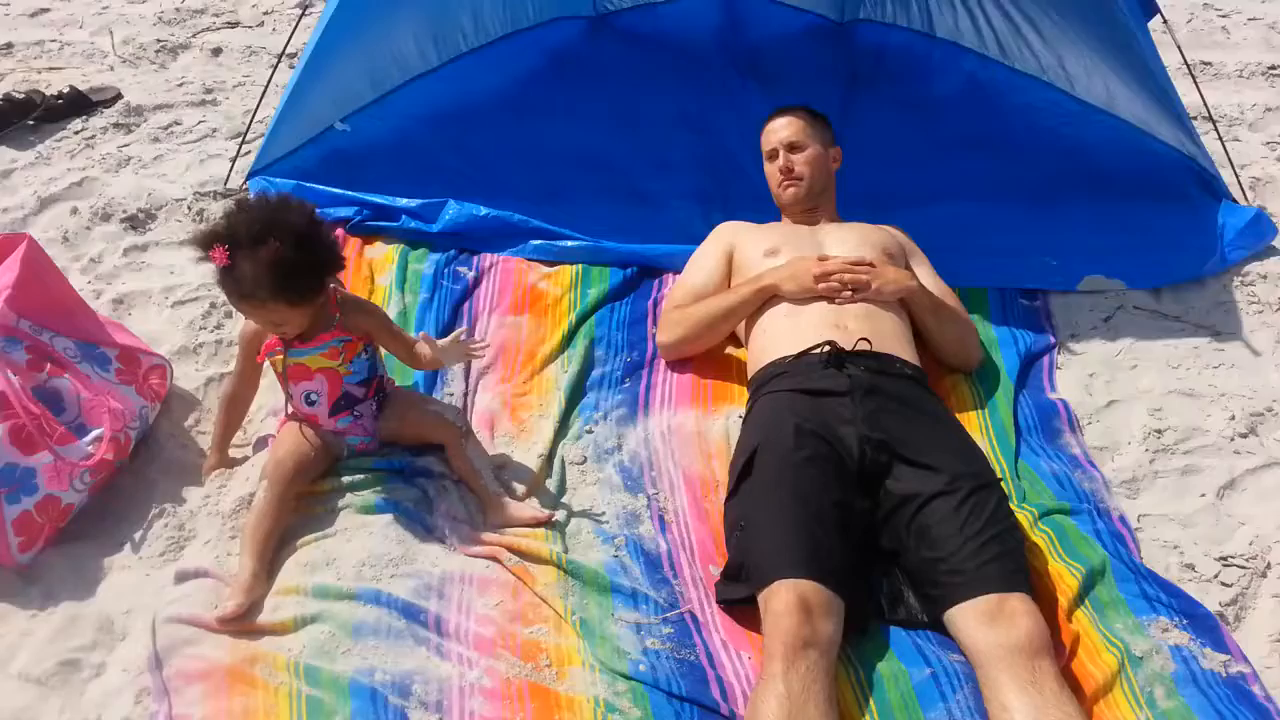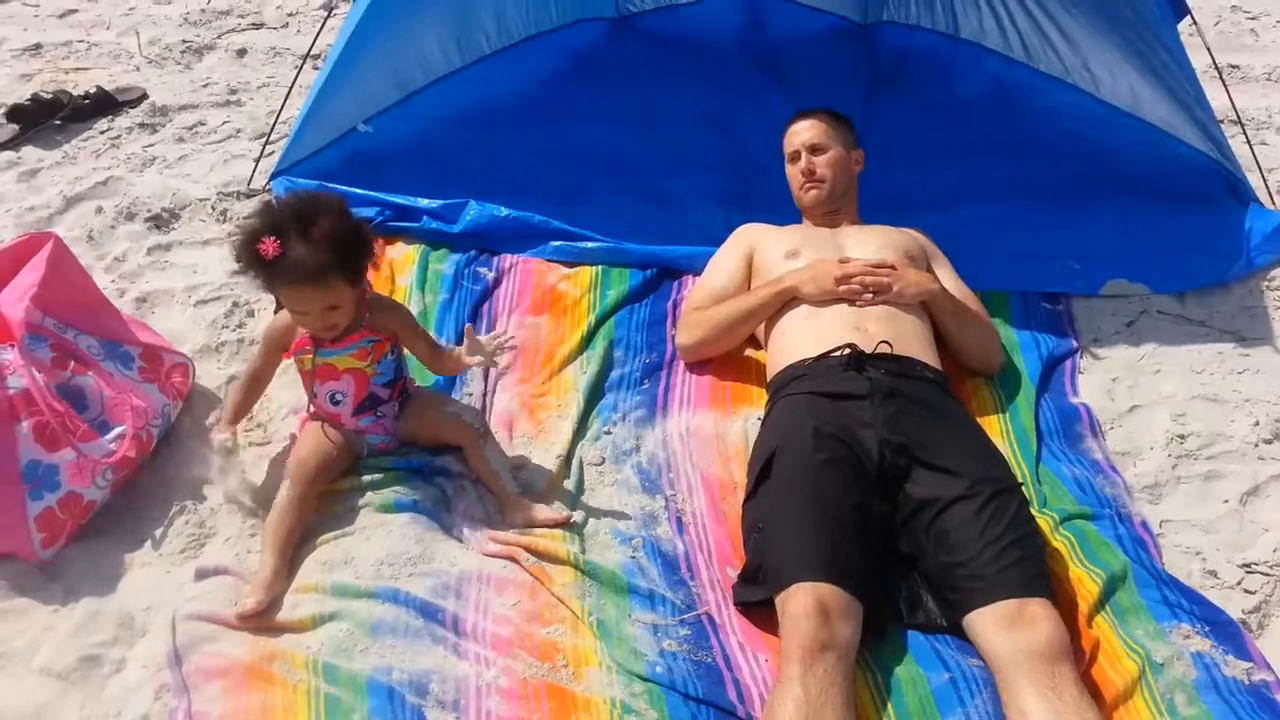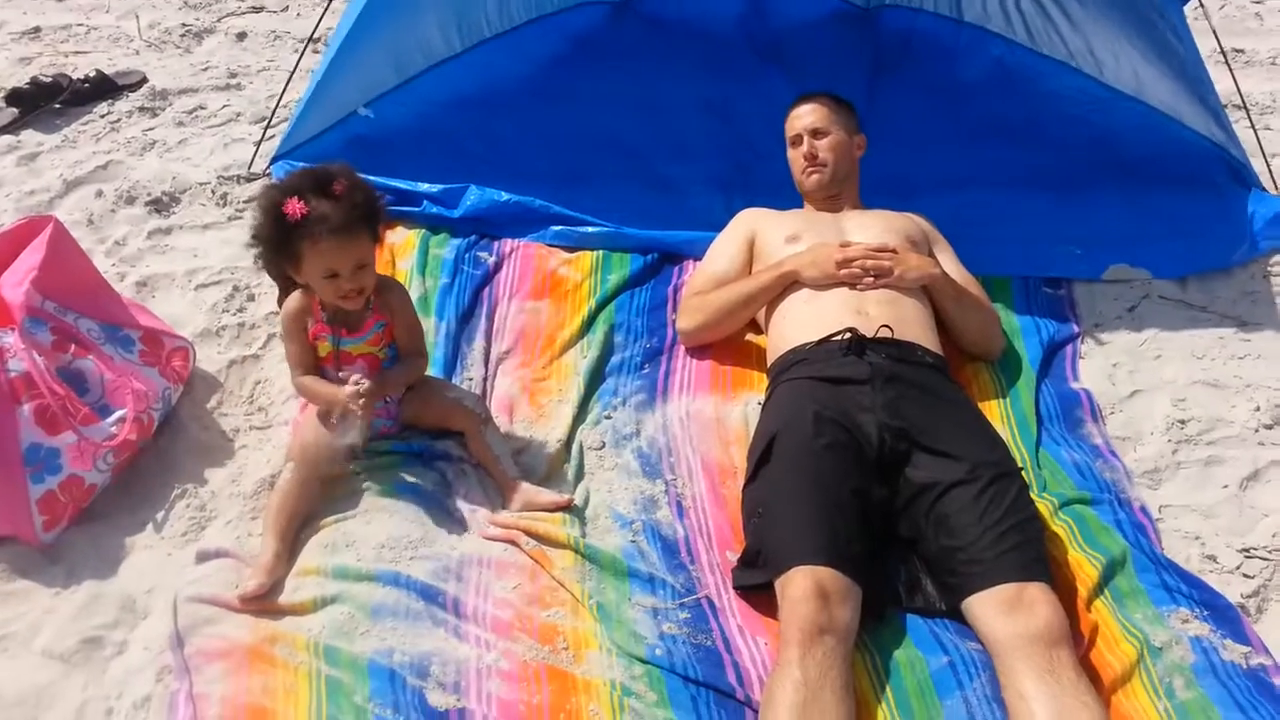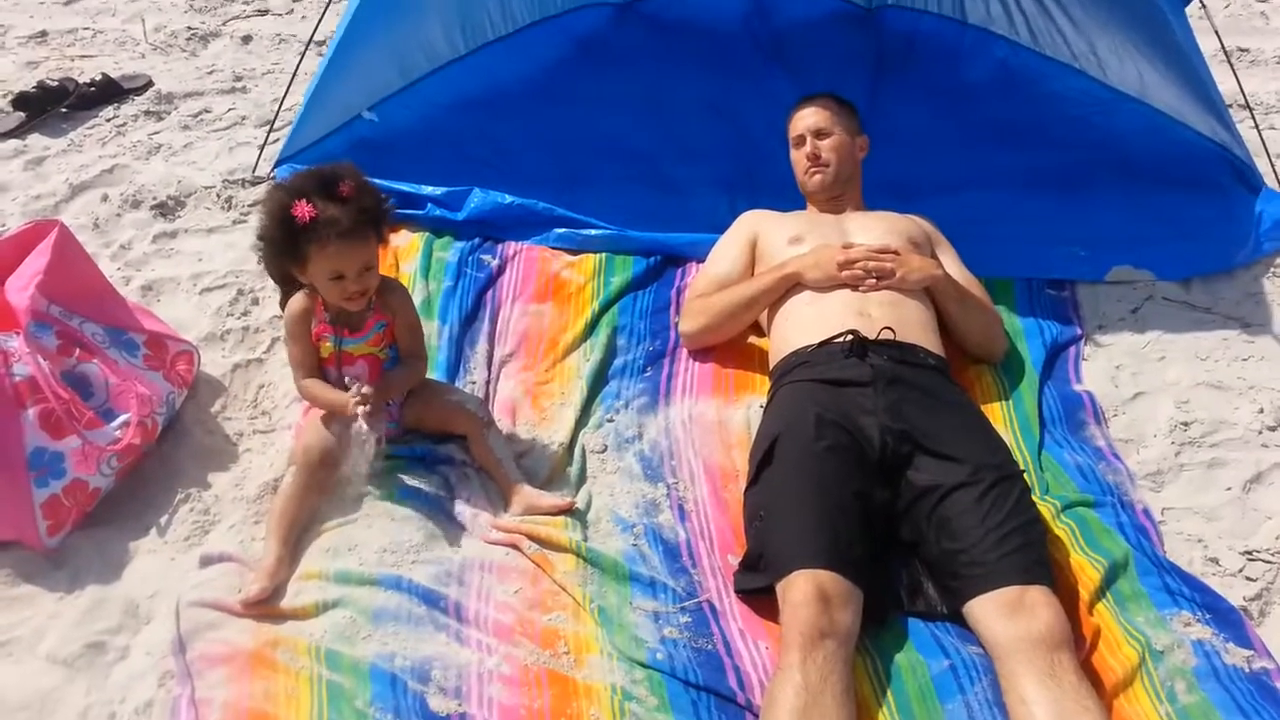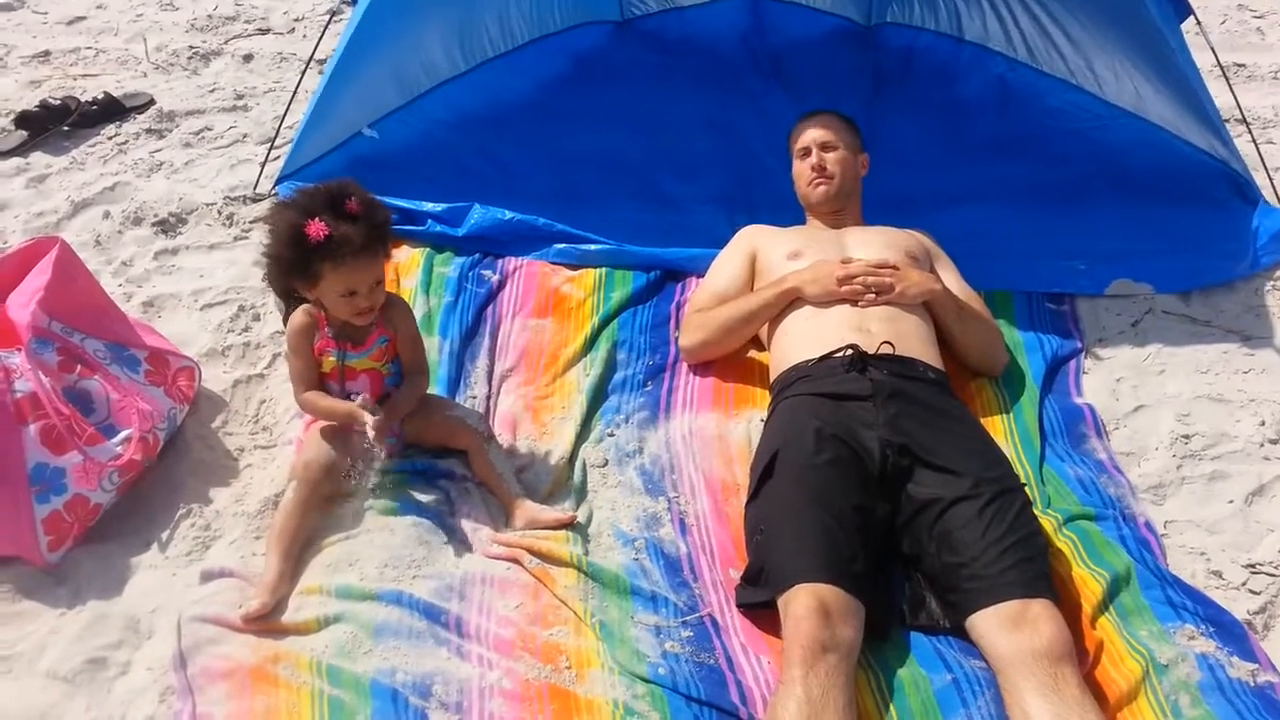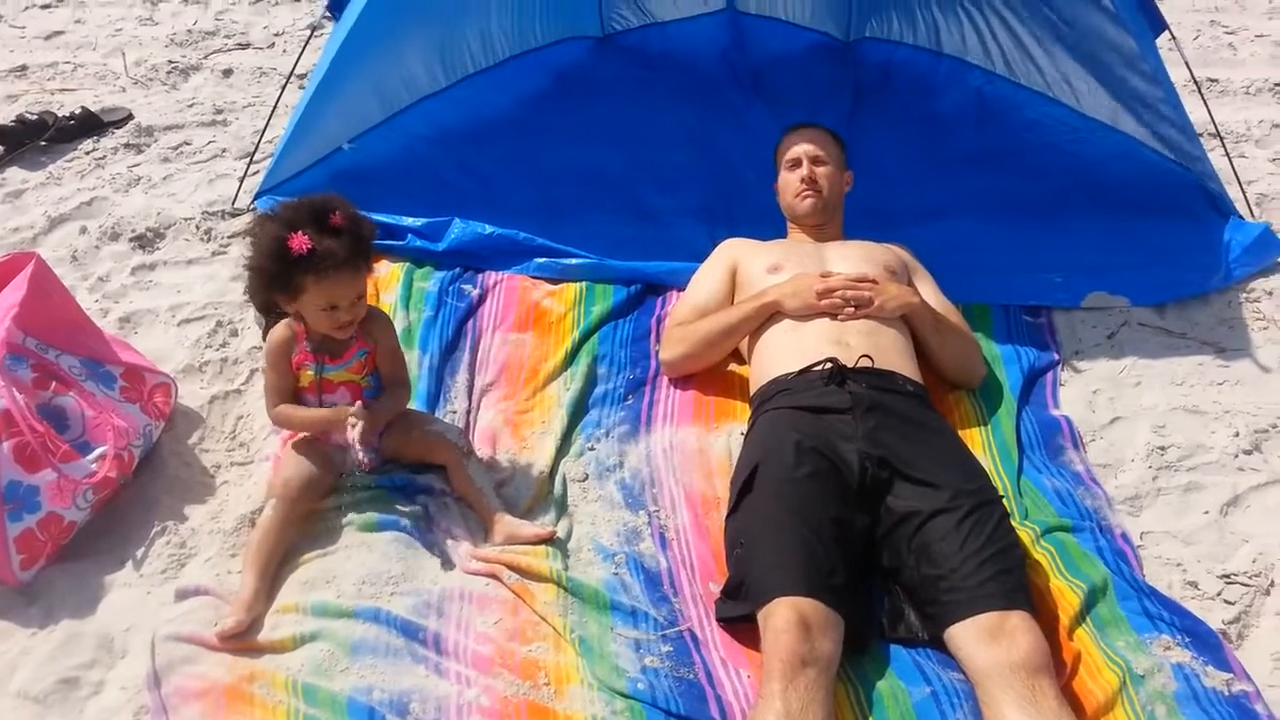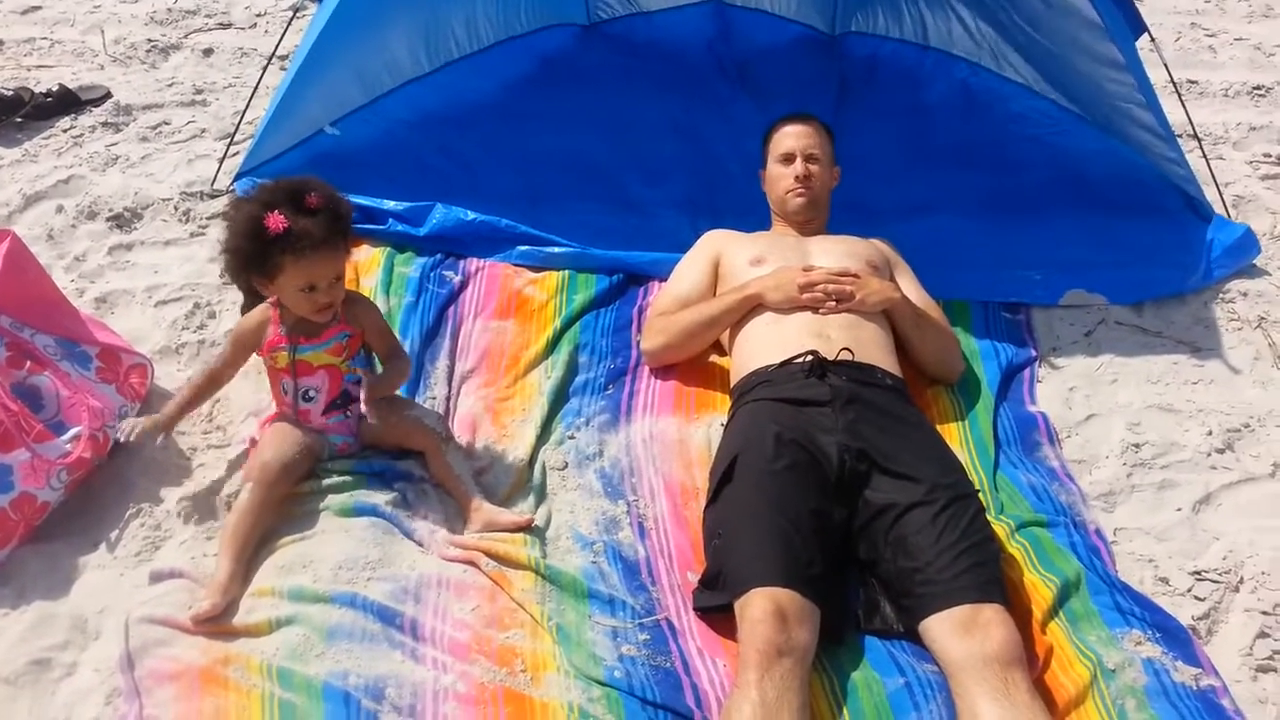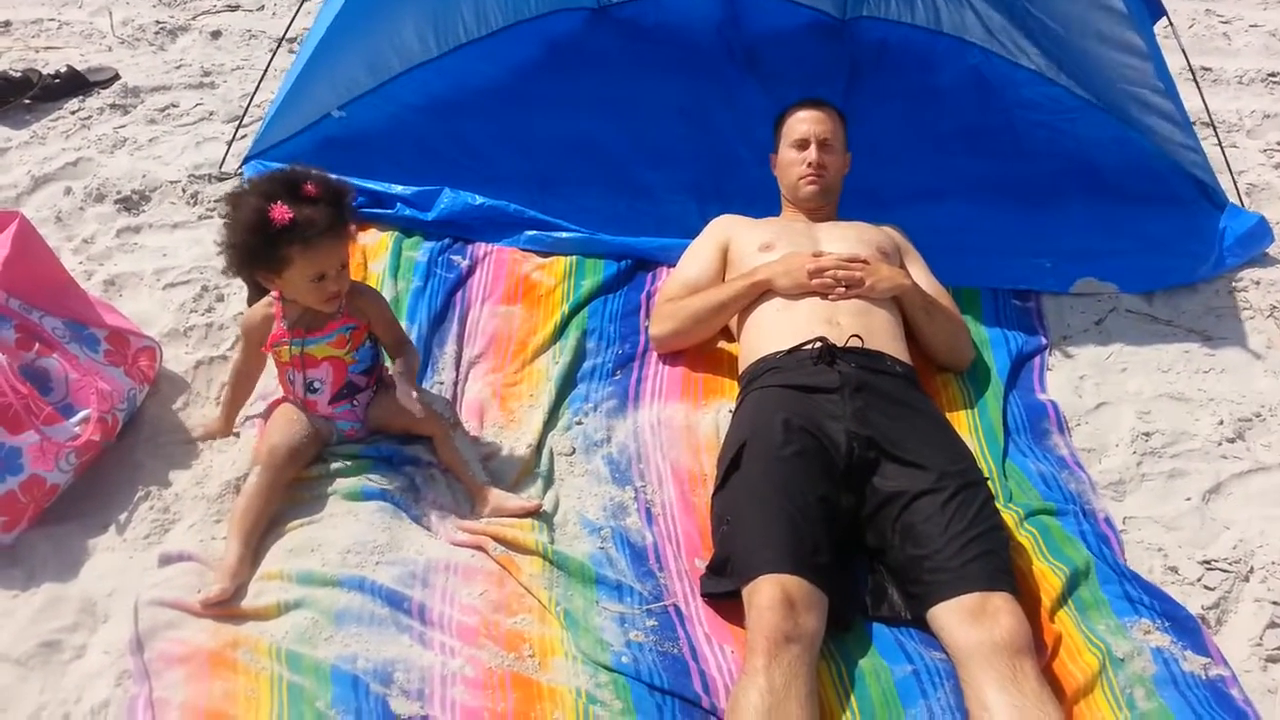
dt=0.4s
person 1, frame 1
left shoulder: (889, 238)
right shoulder: (736, 236)
left elbow: (967, 351)
right elbow: (670, 334)
left wrist: (908, 287)
right wrist: (772, 283)
left hip: (907, 404)
right hip: (794, 403)
left knee: (1016, 633)
right knee: (797, 627)
person 1, frame 2
left shoulder: (912, 241)
right shoulder: (758, 238)
left elbow: (989, 356)
right elbow: (689, 337)
left wrist: (929, 291)
right wrist: (793, 286)
left hip: (928, 409)
right hip: (814, 407)
left knee: (1035, 638)
right knee: (814, 630)
person 1, frame 3
left shoulder: (913, 225)
right shoulder: (758, 222)
left elbow: (990, 339)
right elbow: (690, 321)
left wrist: (930, 274)
right wrist: (794, 270)
left hip: (928, 392)
right hip: (815, 390)
left knee: (1035, 623)
right knee: (813, 615)
person 1, frame 4
left shoulder: (916, 226)
right shoulder: (761, 223)
left elbow: (992, 341)
right elbow: (693, 323)
left wrist: (932, 277)
right wrist: (796, 271)
left hip: (930, 395)
right hip: (817, 393)
left knee: (1035, 625)
right knee: (814, 619)
person 1, frame 5
left shoulder: (915, 241)
right shoulder: (760, 239)
left elbow: (993, 355)
right elbow: (693, 337)
left wrist: (933, 290)
right wrist: (795, 286)
left hip: (929, 408)
right hip: (816, 406)
left knee: (1040, 640)
right knee: (817, 633)
person 1, frame 6
left shoulder: (893, 256)
right shoulder: (741, 252)
left elbow: (971, 368)
right elbow: (673, 351)
left wrist: (908, 305)
right wrist: (775, 300)
left hip: (909, 422)
right hip: (796, 420)
left knee: (1016, 651)
right knee: (796, 645)
person 1, frame 7
left shoulder: (876, 251)
right shoulder: (724, 244)
left elbow: (950, 363)
right elbow: (655, 342)
left wrist: (891, 299)
right wrist: (758, 292)
left hip: (888, 415)
right hip: (776, 412)
left knee: (991, 646)
right knee: (772, 637)
person 1, frame 8
left shoulder: (887, 236)
right shoulder: (733, 228)
left elbow: (959, 350)
right elbow: (663, 327)
left wrist: (901, 285)
right wrist: (767, 277)
left hip: (897, 403)
right hip: (785, 399)
left knee: (999, 633)
right knee: (780, 623)
person 2, frame 1
left shoulder: (355, 313)
right shoulder: (256, 333)
left elbow: (410, 351)
right elbow: (238, 391)
left wrist: (440, 354)
right wrist: (219, 449)
left hip: (379, 409)
right hip: (313, 428)
left knee: (451, 426)
right knee: (276, 478)
left ankle: (494, 502)
right ankle: (251, 574)
person 2, frame 2
left shoulder: (385, 313)
right shoulder: (283, 330)
left elbow: (433, 356)
right elbow: (253, 377)
left wrist: (465, 358)
right wrist: (226, 425)
left hip: (401, 408)
right hip: (337, 428)
left knee: (470, 426)
right knee: (298, 474)
left ankle: (513, 503)
right ankle: (271, 571)
person 2, frame 3
left shoulder: (391, 295)
right shoulder: (297, 311)
left elbow: (416, 358)
right elbow: (302, 379)
left wrist: (378, 387)
right wrist: (344, 397)
left hip: (399, 392)
right hip: (334, 407)
left knee: (471, 410)
right knee: (303, 460)
left ankle: (514, 486)
right ankle: (272, 554)
person 2, frame 4
left shoulder: (392, 296)
right shoulder: (301, 312)
left elbow: (416, 362)
right elbow: (306, 382)
left wrist: (382, 394)
right wrist: (350, 403)
left hip: (399, 396)
right hip: (337, 409)
left knee: (472, 413)
right knee: (307, 460)
left ankle: (516, 490)
right ankle: (275, 557)
person 2, frame 5
left shoulder: (394, 311)
right shoulder: (304, 326)
left elbow: (418, 375)
right elbow: (306, 394)
left wrist: (392, 412)
right wrist: (356, 413)
left hip: (402, 412)
right hip: (340, 424)
left knee: (473, 427)
right knee: (308, 474)
left ankle: (517, 504)
right ankle: (276, 572)
person 2, frame 6
left shoulder: (376, 325)
right shoulder: (284, 339)
left elbow: (399, 388)
right elbow: (278, 408)
left wrist: (370, 416)
right wrist: (332, 417)
left hip: (384, 427)
right hip: (318, 440)
left knee: (452, 443)
right knee: (286, 492)
left ankle: (497, 519)
right ankle: (251, 591)
person 2, frame 7
left shoulder: (358, 310)
right shoulder: (259, 326)
left elbow: (398, 360)
right elbow: (215, 375)
left wrist: (381, 386)
right wrist: (167, 418)
left hip: (362, 413)
right hip: (300, 428)
left knee: (427, 432)
right knee: (263, 478)
left ankle: (474, 507)
right ankle: (227, 577)
person 2, frame 8
left shoulder: (363, 301)
right shoulder: (262, 320)
left elbow: (401, 346)
right elbow: (245, 372)
left wrist: (405, 379)
right wrist: (224, 421)
left hip: (372, 399)
right hip: (307, 414)
left knee: (439, 419)
right knee: (270, 460)
left ankle: (483, 493)
right ankle: (236, 558)
